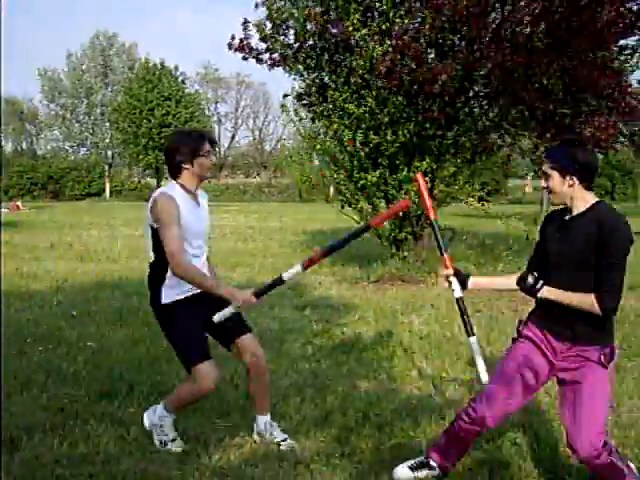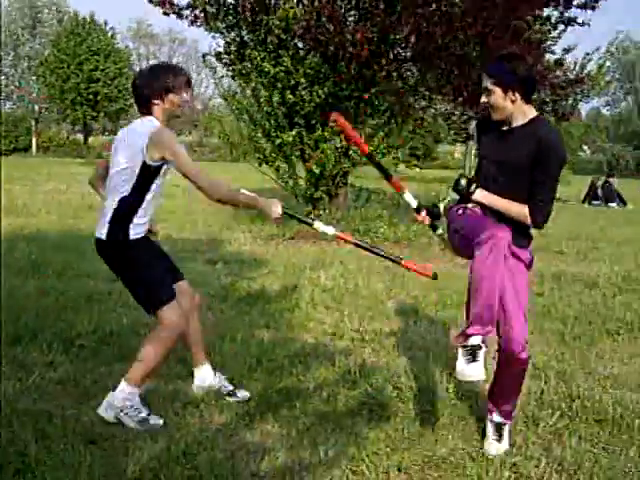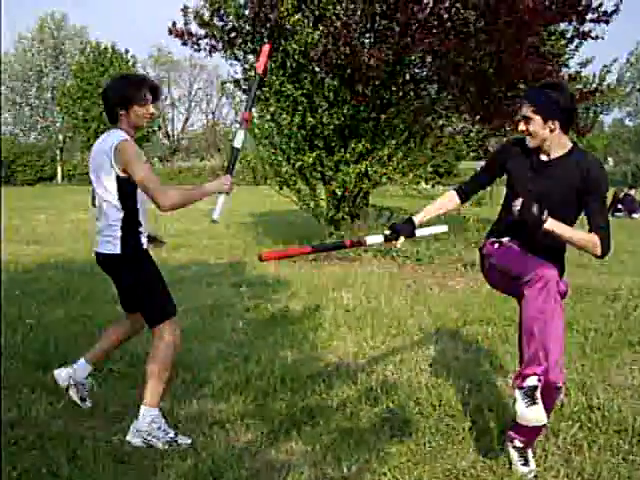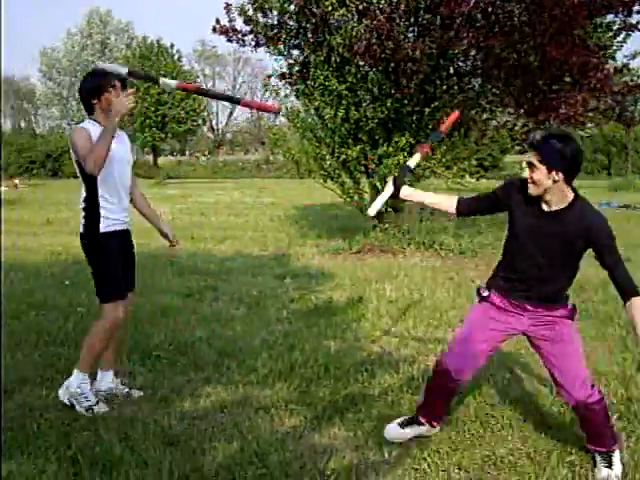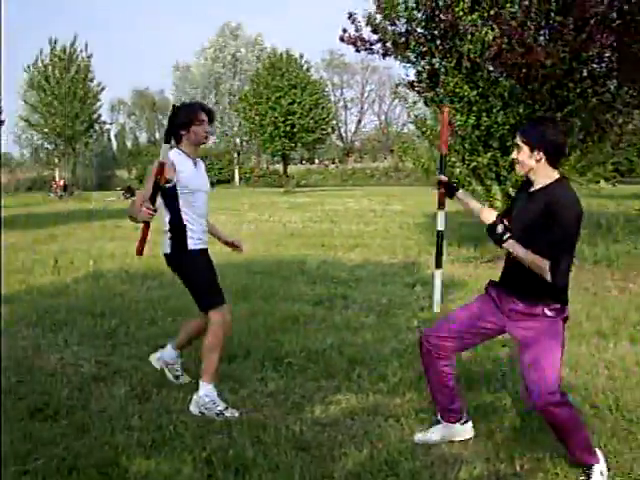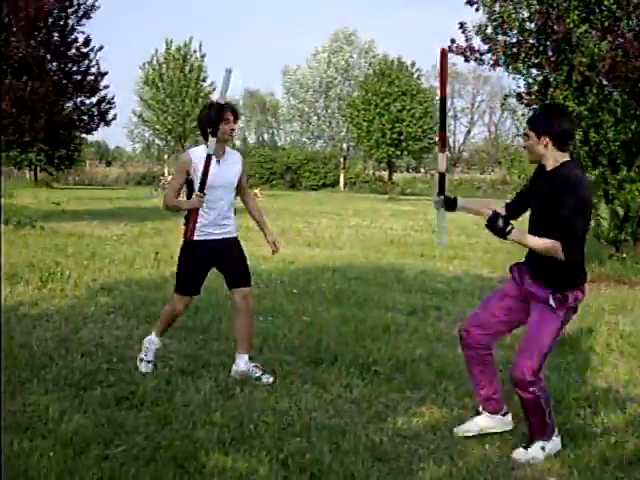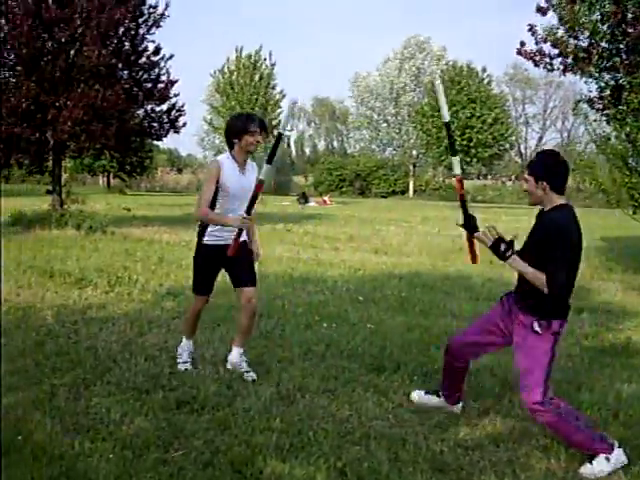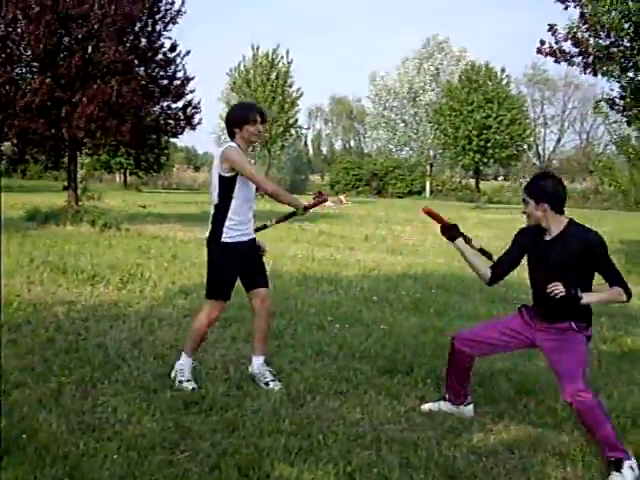
dt=0.5s
person 1, frame 1
left shoulder: (611, 227)
right shoulder: (553, 222)
left elbow: (606, 304)
right elbow: (533, 281)
left wrist: (543, 290)
right wrist: (470, 281)
left hip: (586, 352)
right hip: (539, 336)
left knee: (588, 447)
right knee: (483, 412)
person 1, frame 2
left shoulder: (547, 141)
right shoulder: (488, 125)
left elbow: (537, 215)
left wrist: (479, 193)
right wrist: (446, 206)
left hip: (513, 246)
right hip: (470, 226)
left knee: (515, 343)
right knee: (495, 234)
left ankle: (499, 413)
right ankle: (473, 336)
person 1, frame 3
left shoulder: (588, 170)
right shoulder: (512, 151)
left elbow: (600, 246)
right elbow: (464, 191)
left wrist: (547, 221)
right wrist: (415, 221)
left hip: (546, 275)
right hip: (501, 255)
left knee: (553, 376)
right knee: (543, 274)
left ankle: (521, 439)
right ankle: (527, 378)
person 1, frame 4
left shoulder: (590, 223)
right shoulder: (516, 191)
right elbow: (465, 206)
right wrist: (405, 192)
left hip: (550, 313)
right hip: (499, 301)
left knee: (581, 393)
right knee: (450, 367)
left ankle: (604, 448)
right ankle: (427, 419)
person 1, frame 5
left shoulder: (563, 203)
right shoulder: (528, 189)
left elbow: (555, 274)
right elbow: (502, 222)
left wrist: (508, 243)
right wrist: (459, 195)
left hip: (541, 313)
right hip: (500, 298)
left knee: (544, 395)
right knee: (432, 341)
right ankle: (454, 422)
person 1, frame 6
left shoulder: (572, 183)
right shoulder: (545, 174)
left elbow: (569, 250)
right elbow: (512, 209)
left wrist: (510, 233)
right wrist: (458, 203)
left hip: (557, 293)
right hip: (527, 278)
left knee: (525, 373)
right knee: (473, 332)
left ankle: (545, 437)
right ankle: (494, 412)
person 1, frame 7
left shoulder: (560, 224)
right shoulder: (549, 215)
left elbow: (552, 285)
left wrist: (508, 258)
right wrist: (479, 233)
left hip: (540, 322)
right hip: (514, 307)
left knee: (535, 399)
right knee: (458, 345)
left ankle: (606, 451)
right ankle: (450, 398)
person 1, frame 8
left shoulder: (587, 241)
right shoulder: (528, 236)
right elbow: (491, 275)
left wrist: (578, 297)
right wrist: (458, 241)
left hip: (569, 329)
right hip: (533, 318)
left knee: (577, 394)
right knee: (463, 342)
right ankle: (457, 402)
person 2, frame 1
left shoulder: (201, 197)
right shoulder: (165, 199)
right elbow: (178, 265)
left wrist: (220, 285)
right wrist: (228, 292)
left hip: (205, 294)
right hip: (172, 302)
left knee: (256, 356)
right knee: (207, 380)
left ankle: (264, 424)
right ankle: (161, 414)
person 2, frame 2
left shoulder: (129, 133)
right shoulder: (160, 135)
left elbow: (97, 180)
right elbow: (212, 189)
right wrist: (262, 203)
left hip: (127, 235)
right hip: (122, 242)
left knee: (188, 298)
right knee: (172, 321)
left ankle: (207, 376)
right ankle: (122, 399)
person 2, frame 3
left shoulder: (103, 143)
right shoulder: (124, 146)
right elbow: (165, 200)
right wrist: (211, 187)
left hip: (110, 247)
right hip: (127, 252)
left knee: (137, 319)
right knee: (168, 332)
left ankle: (77, 372)
right ankle: (147, 424)
person 2, frame 4
left shoulder: (122, 137)
right shoulder: (82, 133)
left elbow: (132, 189)
right elbow: (93, 166)
left wrist: (160, 225)
right wrist: (113, 119)
left hip: (121, 232)
right hip: (99, 234)
left knee: (121, 308)
right knee: (114, 313)
left ankle: (106, 380)
right ankle: (76, 385)
person 2, frame 5
left shoulder: (199, 164)
right shoulder: (169, 163)
right elbow: (134, 208)
left wrist: (223, 237)
right wrist: (142, 212)
left hip: (197, 249)
right hip: (184, 252)
left knee: (210, 315)
right knee: (221, 319)
left ankle: (167, 355)
right ankle: (205, 396)
person 2, frame 6
left shoulder: (236, 159)
right shoulder: (190, 159)
left elbow: (247, 198)
right elbow: (167, 200)
left wrist: (267, 231)
right wrist: (185, 203)
left hip: (229, 241)
right hip: (197, 242)
left knee: (245, 300)
right knee: (181, 304)
left ankle: (243, 363)
right ankle: (152, 342)
person 2, frame 7
left shoulder: (253, 169)
right shoulder: (218, 166)
right elbow: (201, 212)
left wrist: (253, 240)
right wrist: (228, 220)
left hip: (238, 245)
right hip: (210, 245)
left knee: (250, 301)
right knee: (200, 302)
left ankle: (237, 356)
right ankle: (186, 345)
person 2, frame 8
left shoulder: (241, 158)
right shoulder: (230, 153)
right elbow: (267, 187)
left wrist: (254, 238)
right wrist: (297, 203)
left hip: (245, 242)
right hip: (225, 243)
left knee: (263, 301)
right knee: (214, 309)
left ankle: (259, 364)
right ankle: (183, 365)
